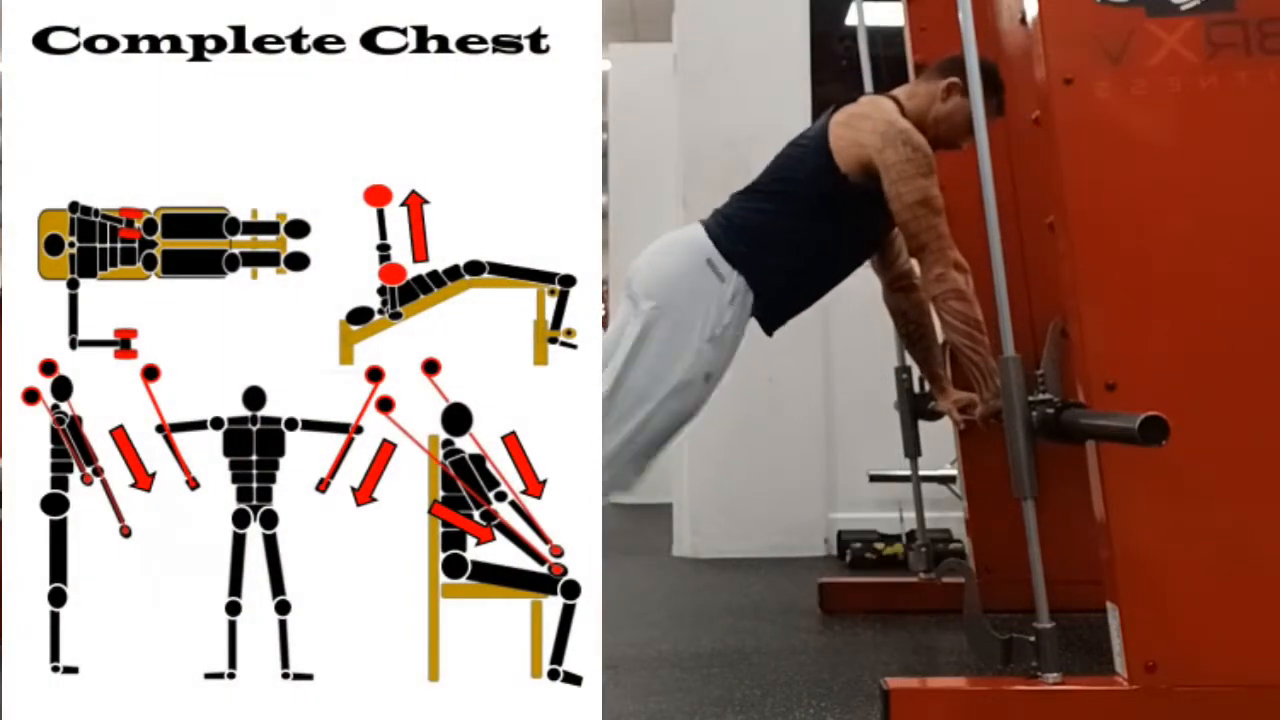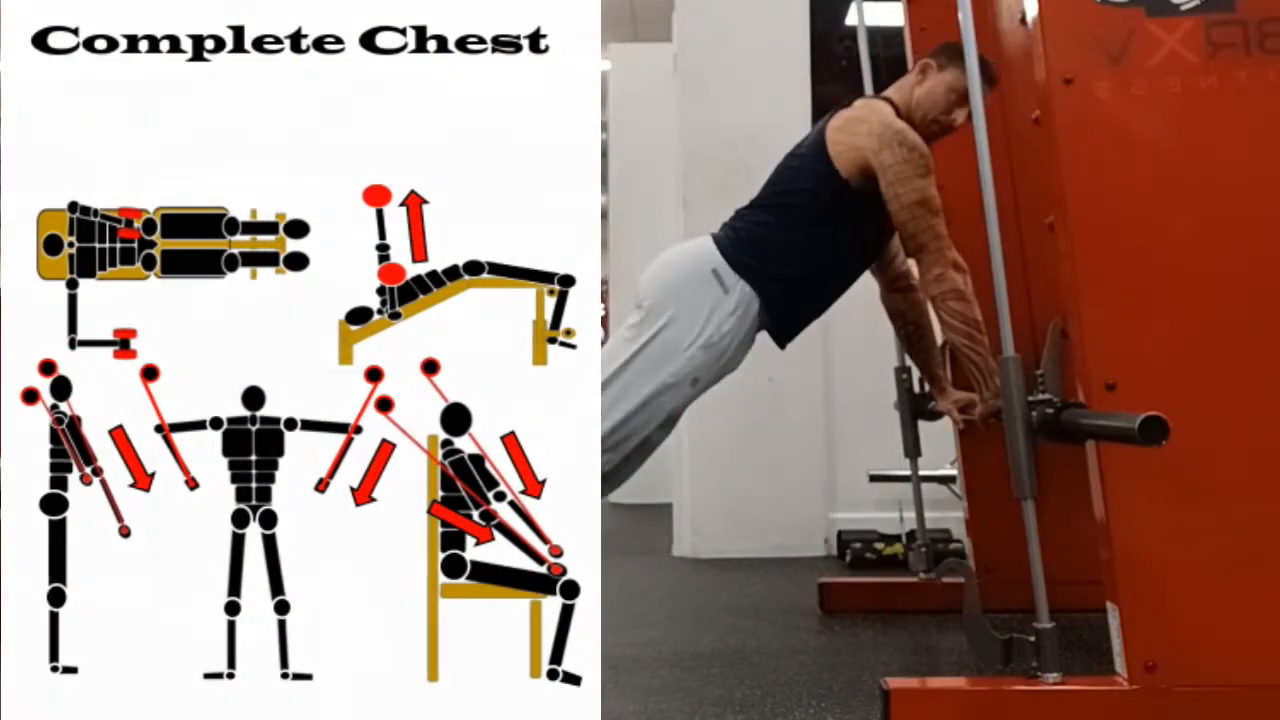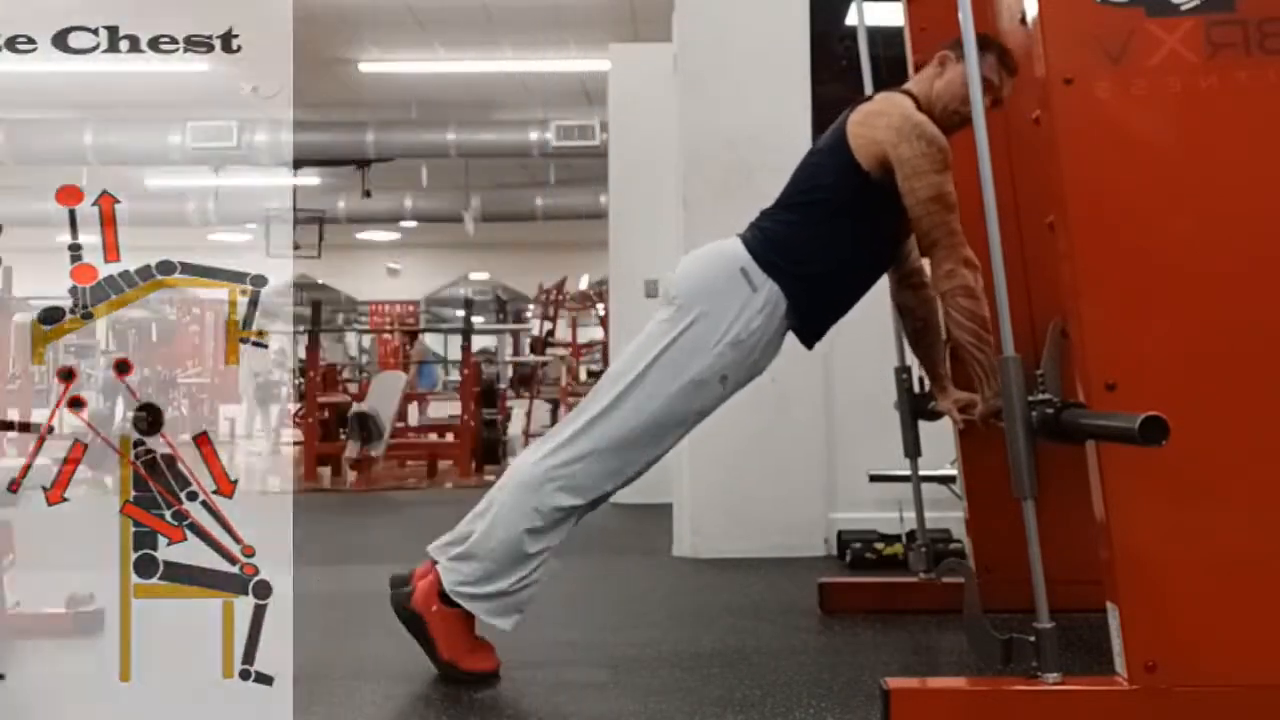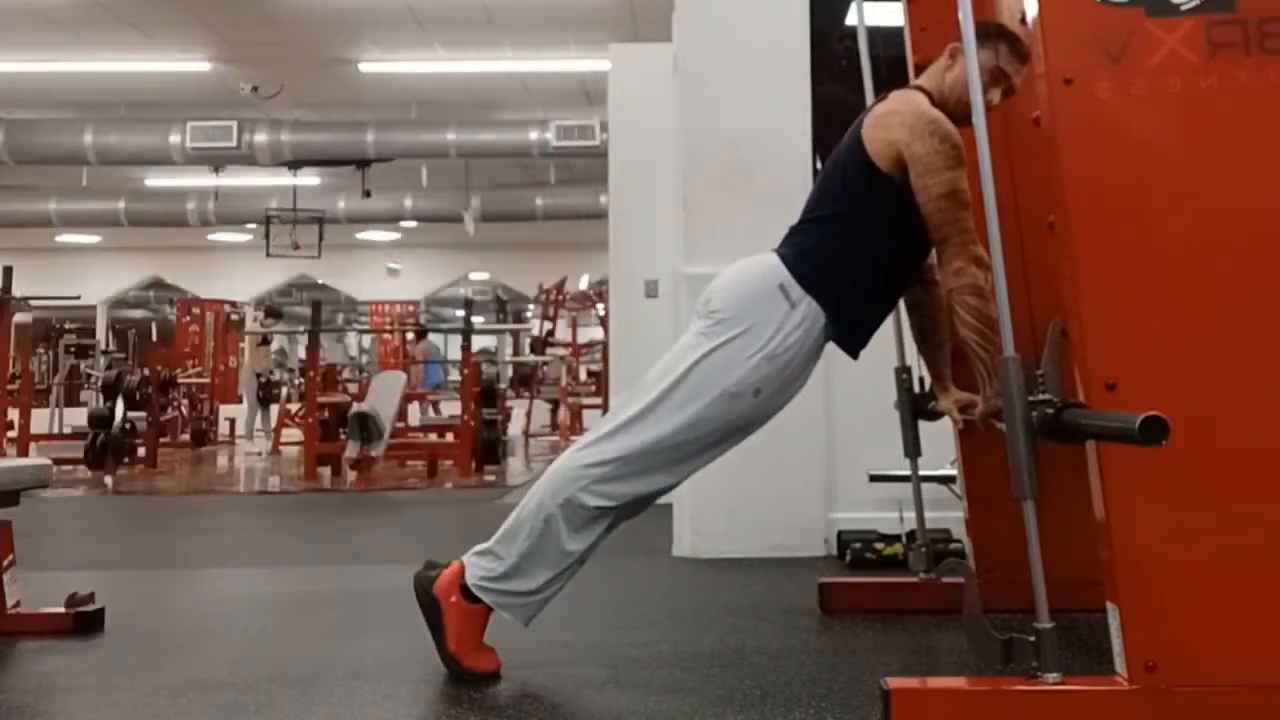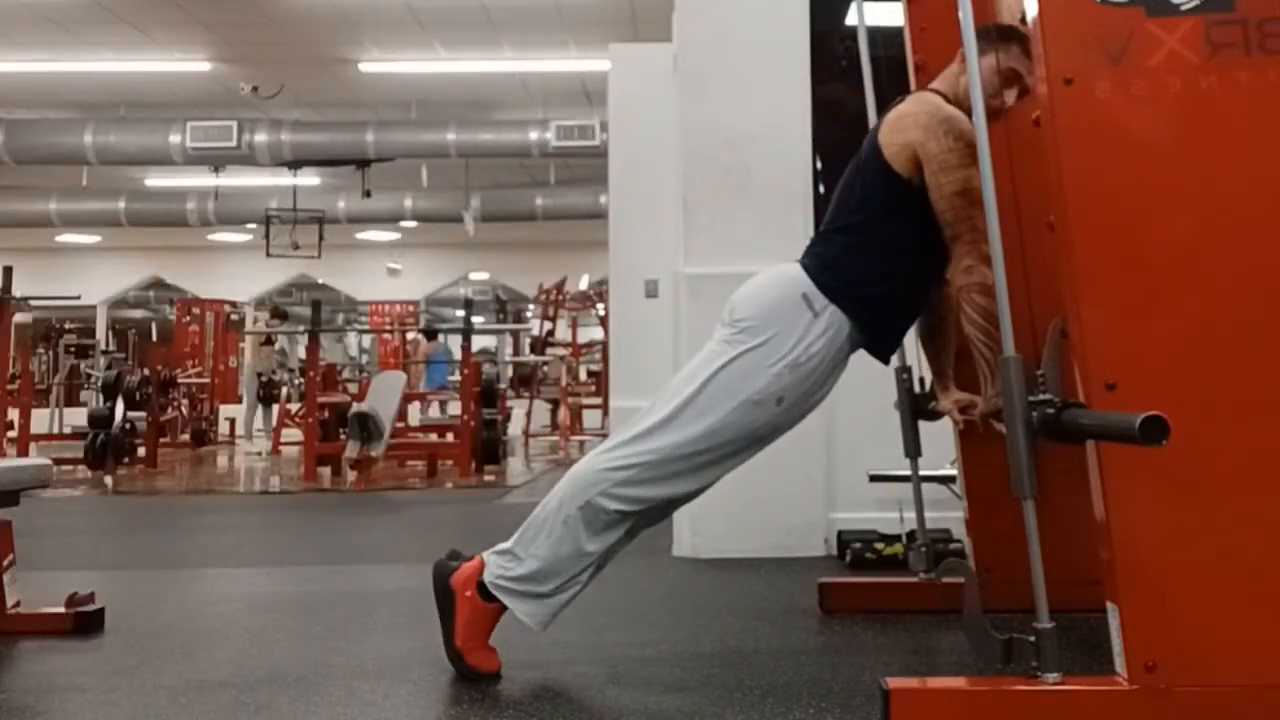
dt=0.4s
person 1, frame 1
left shoulder: (871, 139)
right shoulder: (895, 137)
left elbow: (901, 283)
right elbow: (943, 270)
left wrist: (941, 388)
right wrist: (994, 392)
left hip: (690, 270)
right hip: (703, 279)
left knee: (610, 434)
right knee: (609, 447)
person 1, frame 2
left shoulder: (872, 146)
right shoulder: (890, 135)
left elbow: (900, 285)
right elbow: (941, 271)
left wrist: (940, 389)
right wrist: (993, 390)
left hip: (716, 292)
right hip: (712, 293)
left knee: (609, 452)
right knee: (598, 434)
person 1, frame 3
left shoulder: (892, 142)
right shoulder: (911, 129)
left elbow: (912, 278)
right elbow: (953, 266)
left wrist: (942, 386)
right wrist: (993, 386)
left hip: (747, 297)
right hip: (740, 294)
left knee: (592, 451)
right knee: (591, 453)
left ankle: (456, 575)
right ankle: (450, 587)
person 1, frame 4
left shoulder: (910, 135)
right shoulder: (923, 125)
left elbow: (924, 275)
right elbow: (966, 264)
left wrist: (944, 386)
right wrist: (998, 389)
left hip: (785, 314)
right hip: (777, 310)
left knee: (629, 459)
right knee: (624, 457)
left ankle: (482, 579)
right ankle: (471, 586)
person 1, frame 5
left shoulder: (924, 135)
right shoulder: (941, 125)
left elbow: (934, 275)
right elbow: (972, 266)
left wrist: (944, 386)
right wrist: (999, 388)
left hip: (810, 323)
right hip: (800, 320)
left knee: (652, 463)
right knee: (647, 461)
left ankle: (502, 578)
right ankle: (485, 582)
